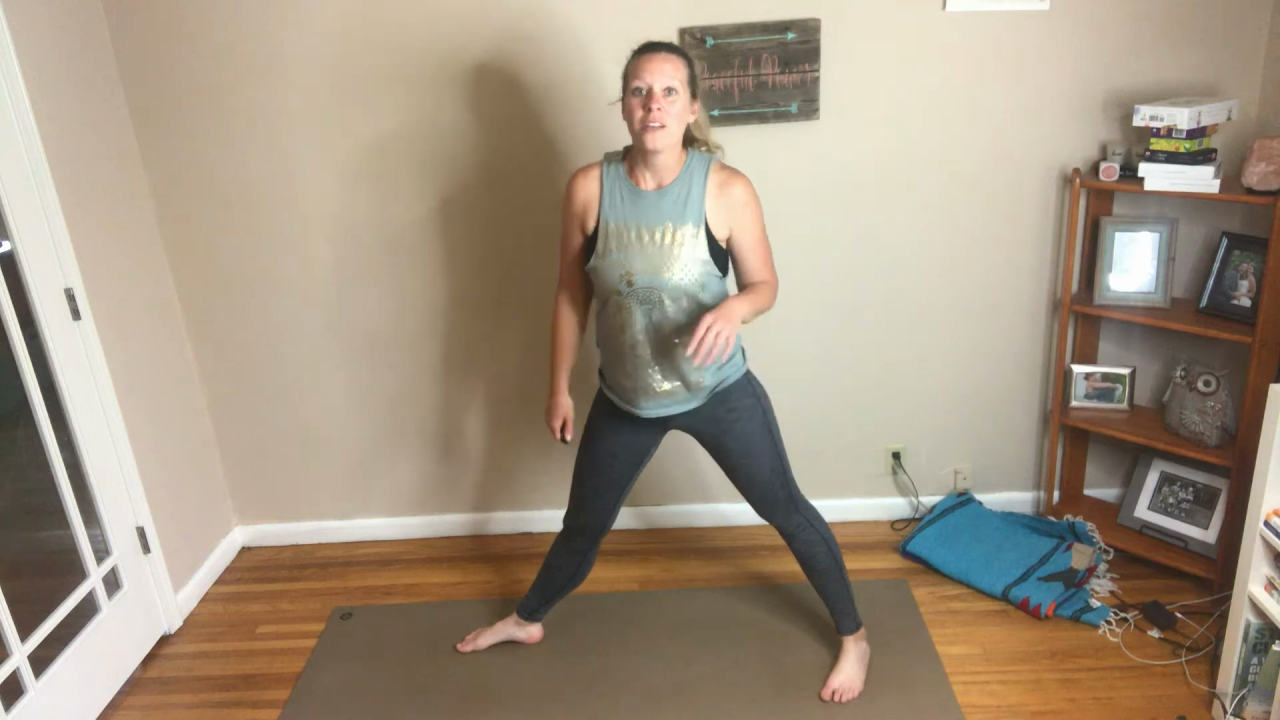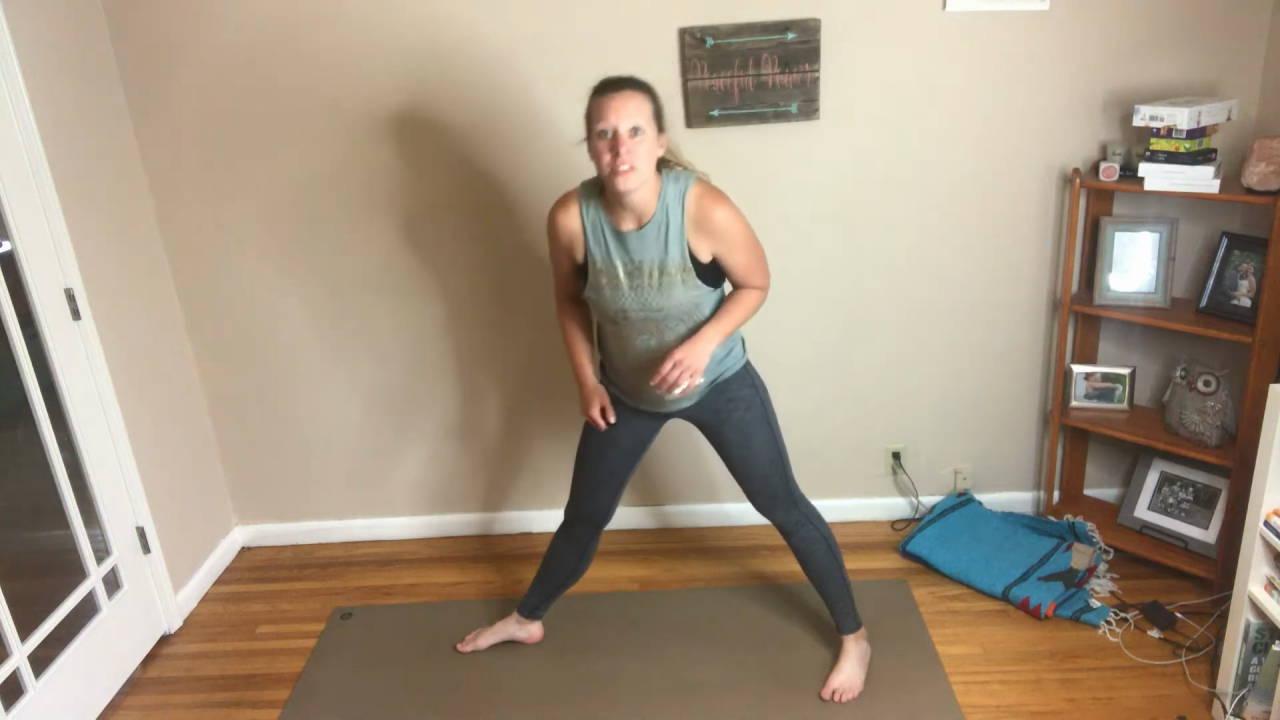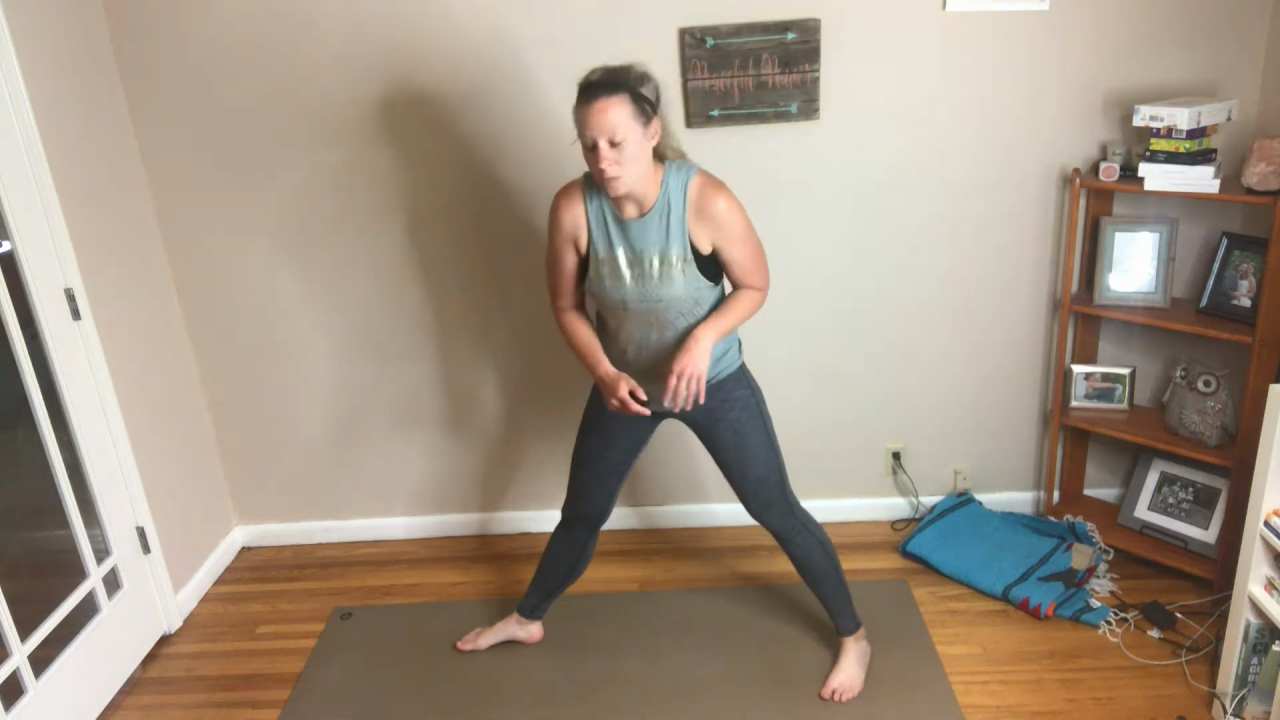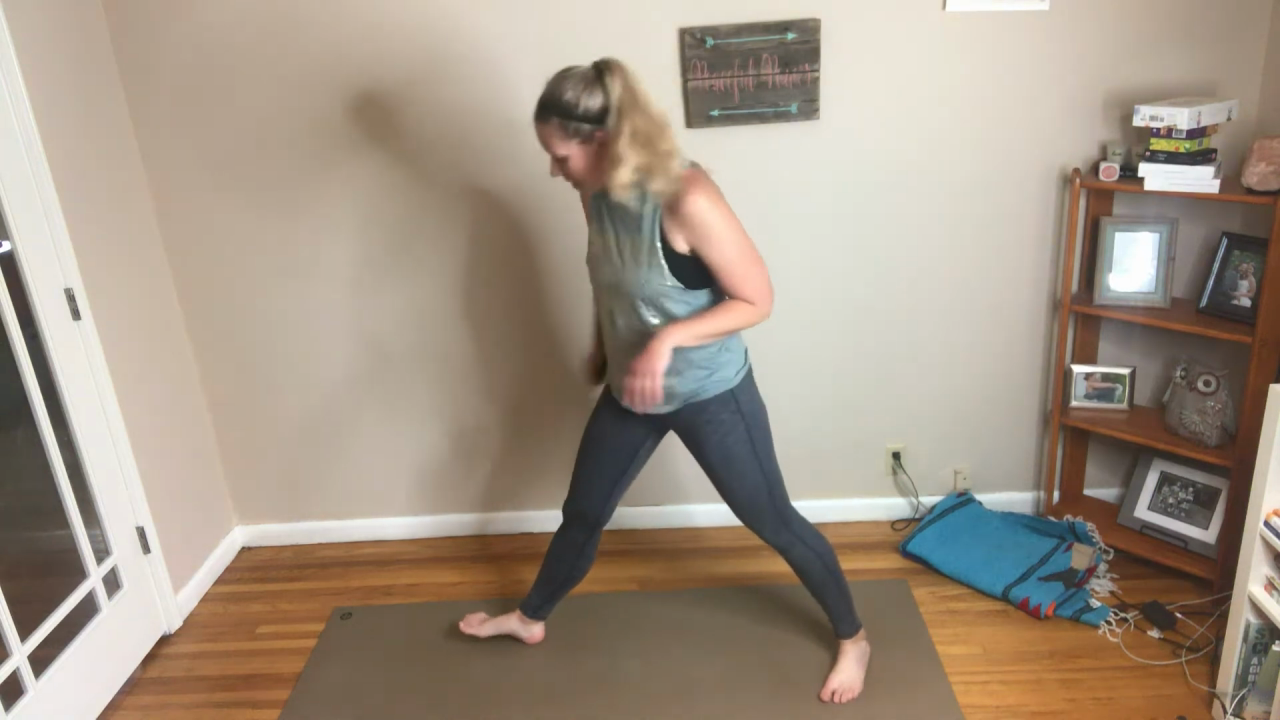
dt=0.5s
person 1, frame 1
left shoulder: (726, 188)
right shoulder: (589, 187)
left elbow: (764, 286)
right elbow: (572, 293)
left wrist: (733, 312)
right wrist: (560, 386)
left hip: (717, 391)
right hip: (624, 396)
left knee: (785, 512)
right knee: (583, 524)
left ankle: (853, 638)
right ankle: (526, 620)
person 1, frame 2
left shoulder: (706, 209)
right shoulder: (570, 217)
left elbow: (755, 284)
left wrist: (704, 342)
right wrist: (587, 380)
left hip: (719, 383)
right hip: (626, 390)
left knee: (785, 507)
right knee: (584, 514)
left ankle: (853, 637)
right ankle: (527, 618)
person 1, frame 3
left shoulder: (707, 200)
right shoulder: (572, 206)
left elbow: (753, 286)
right elbow: (567, 306)
left wrist: (703, 338)
right wrist: (605, 374)
left hip: (714, 382)
right hip: (624, 387)
left knee: (778, 512)
right knee: (581, 512)
left ankle: (853, 638)
right ankle: (526, 619)
person 1, frame 4
left shoulder: (689, 198)
right shoulder: (597, 191)
left elbow: (756, 302)
left wrist: (669, 340)
right wrist: (603, 351)
left hip: (711, 394)
right hip: (628, 392)
left knee: (774, 523)
right knee: (582, 512)
left ankle: (852, 640)
right ankle: (530, 618)
